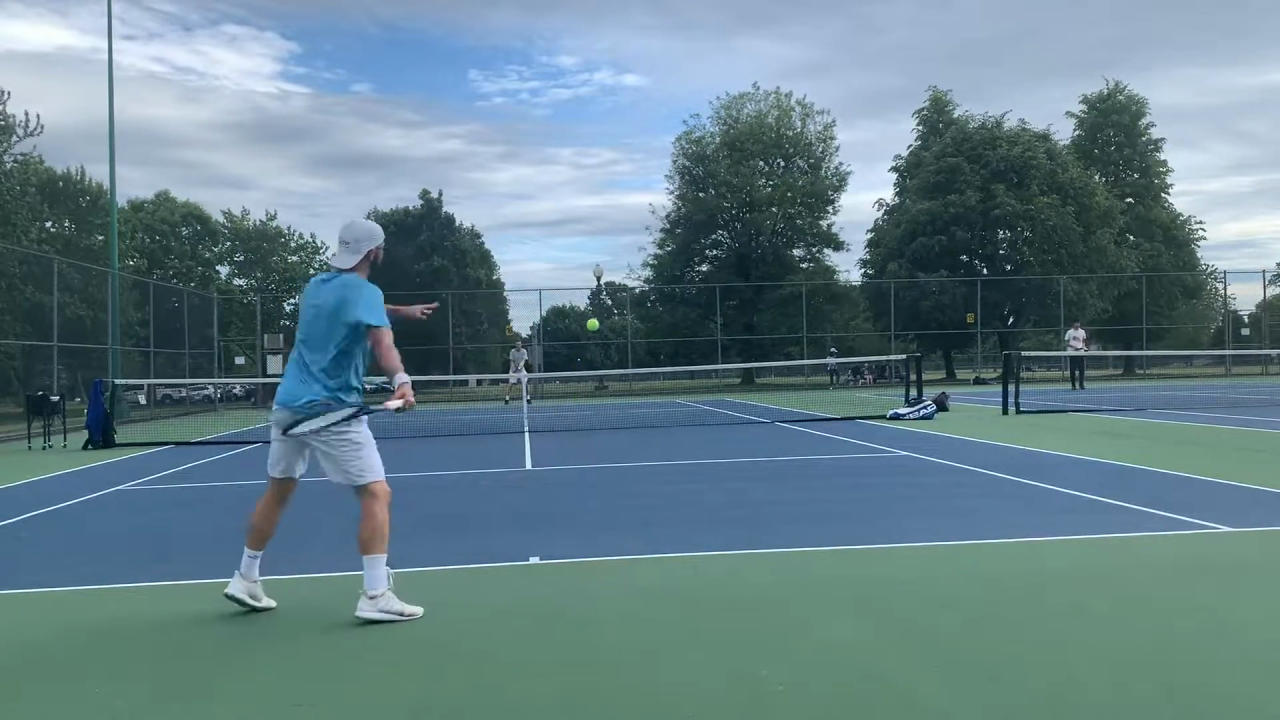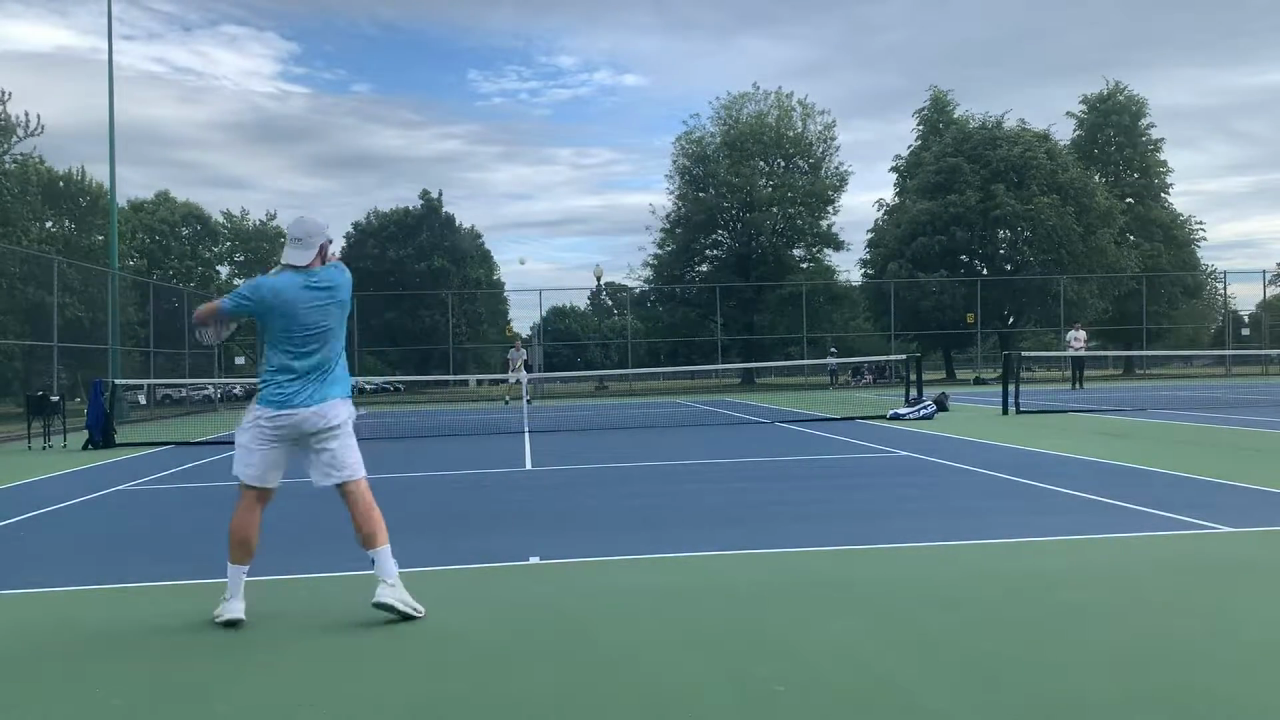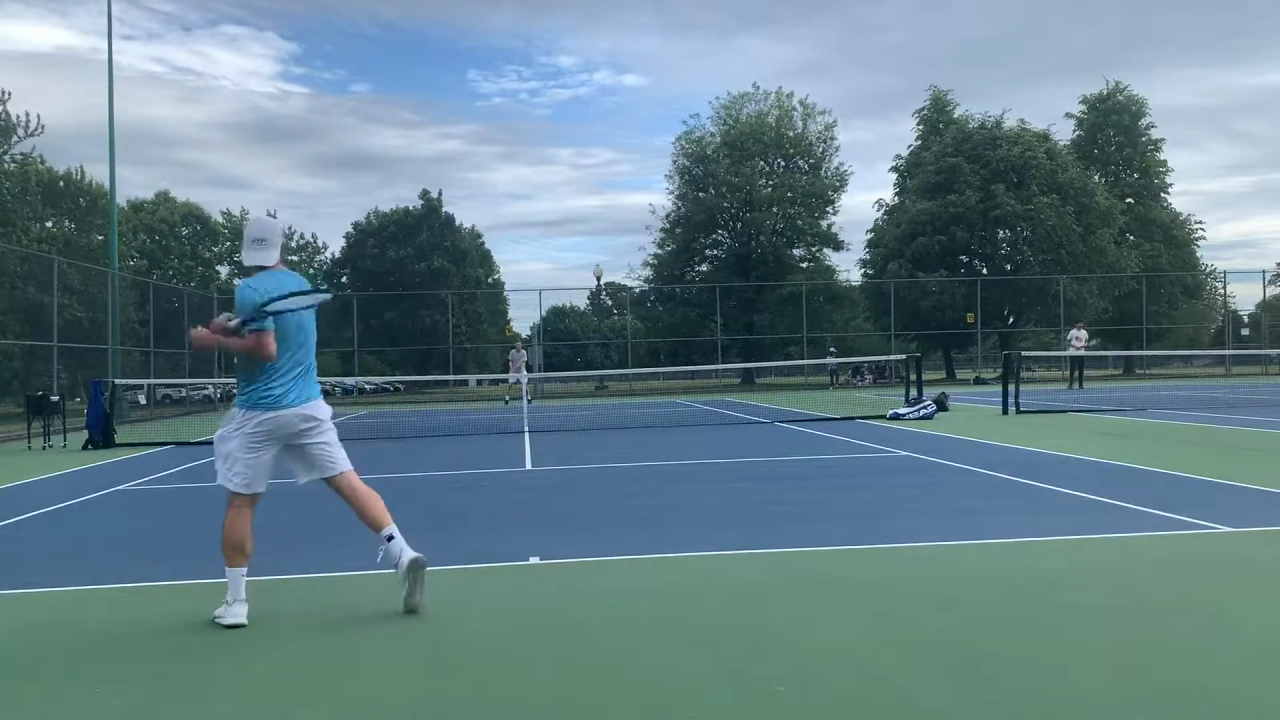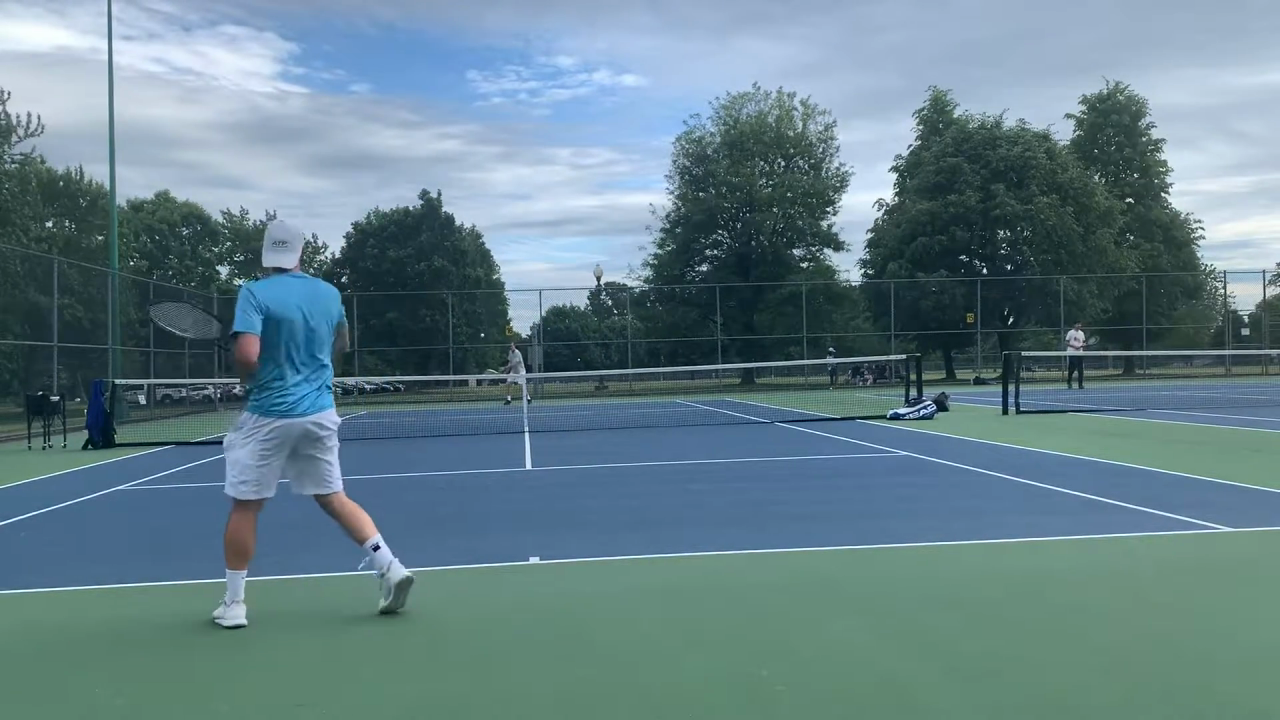
dt=0.3s
person 1, frame 1
left shoulder: (321, 286)
right shoulder: (363, 292)
right elbow: (381, 338)
left wrist: (403, 311)
right wrist: (401, 378)
left hip: (291, 406)
left knee: (277, 492)
right knee: (376, 495)
left ankle: (245, 579)
right ankle: (375, 596)
person 1, frame 2
left shoulder: (264, 289)
right shoulder: (339, 278)
left elbow: (200, 317)
right wrist: (280, 274)
left hip: (272, 411)
right hip: (329, 410)
left knee: (252, 500)
right knee: (358, 494)
left ankle: (232, 599)
right ankle: (389, 584)
person 1, frame 3
left shoulder: (251, 289)
right shoulder: (298, 283)
left elbow: (264, 351)
left wrist: (210, 341)
right wrist: (228, 326)
left hip: (259, 412)
right hip: (308, 406)
left knee: (240, 503)
right knee: (349, 483)
left ankle: (235, 603)
right ankle: (402, 553)
person 1, frame 4
left shoulder: (254, 292)
right shoulder: (329, 292)
left elbow: (246, 355)
right elbow: (341, 346)
left wrist: (252, 375)
left hip: (269, 417)
right hip: (320, 413)
left knee: (245, 508)
right knee: (334, 499)
left ankle: (233, 604)
right ankle: (389, 567)
